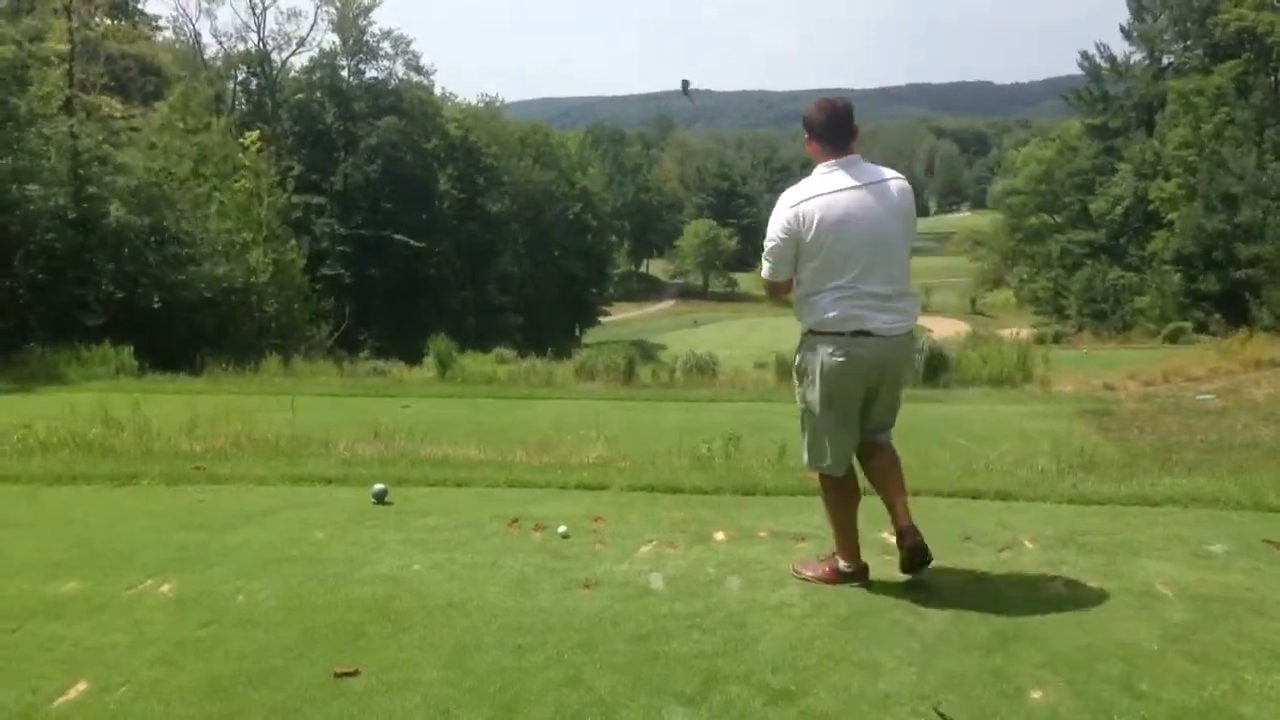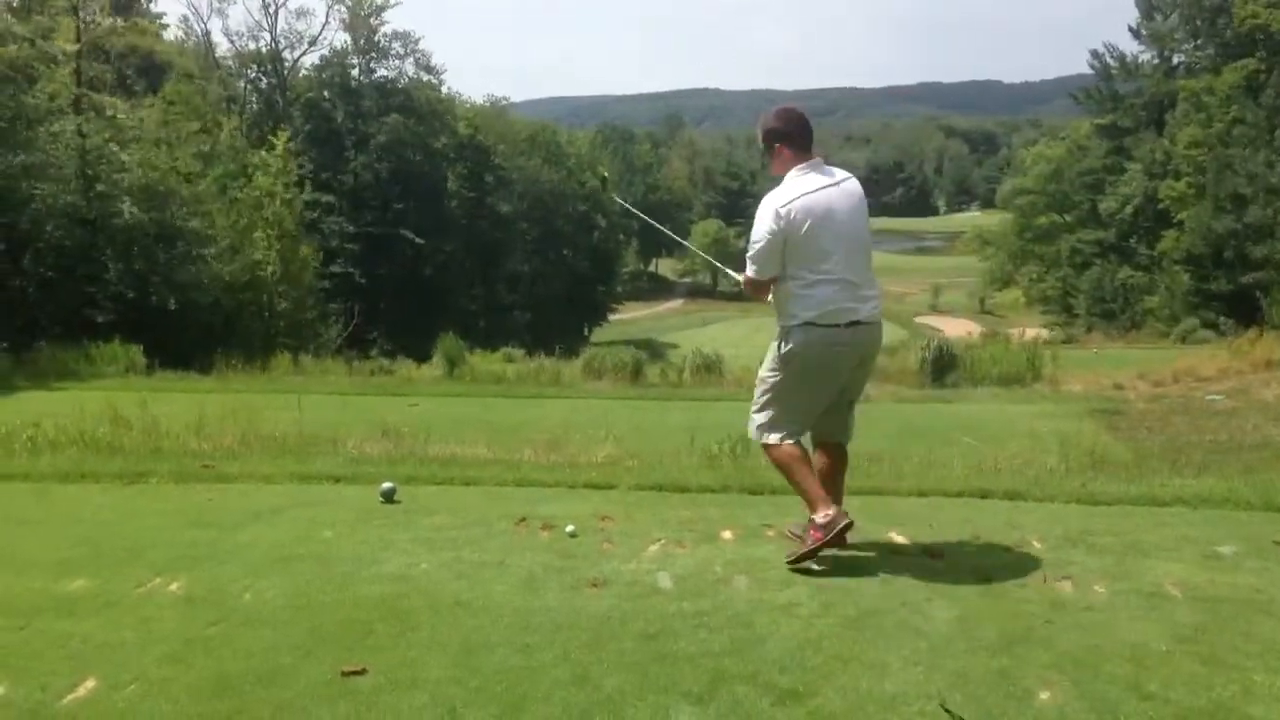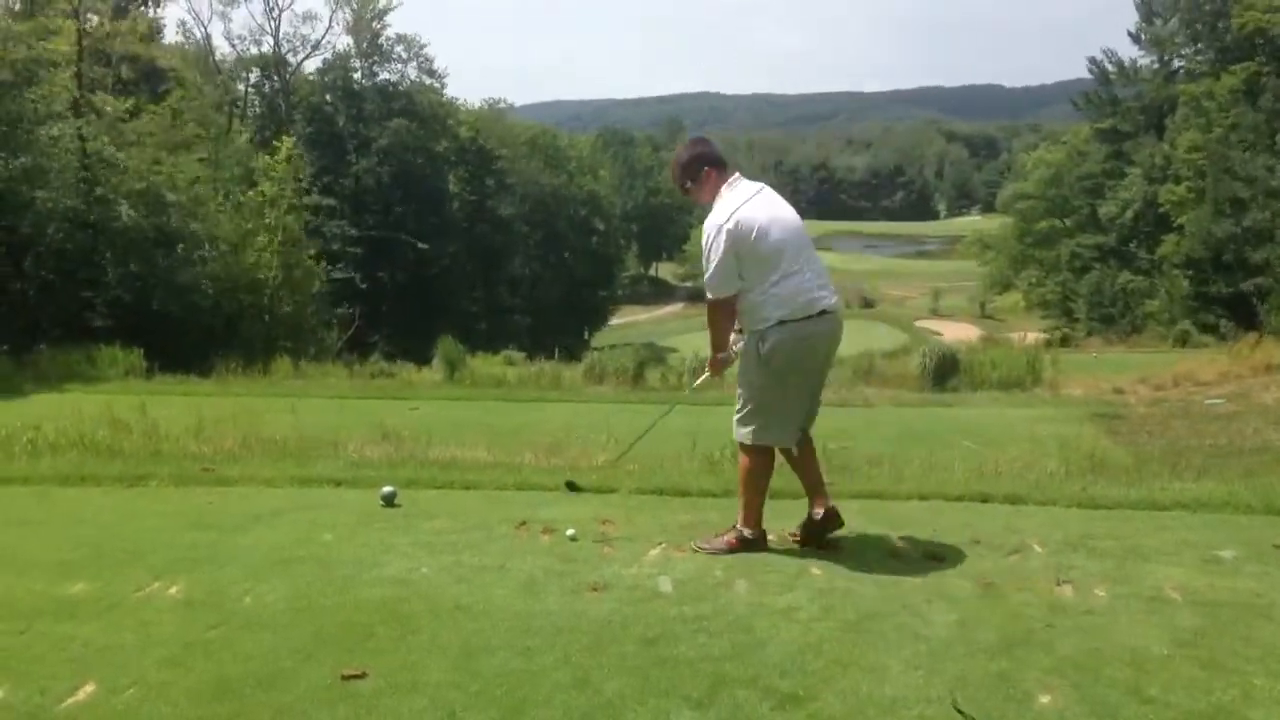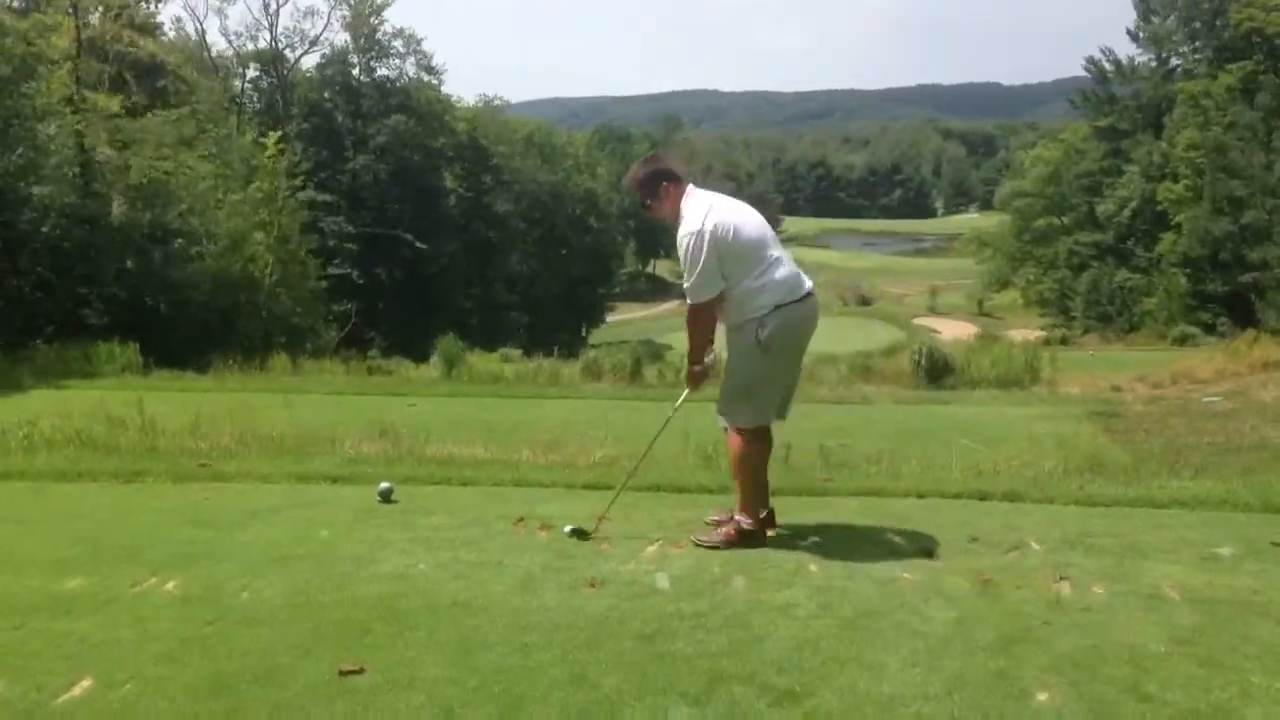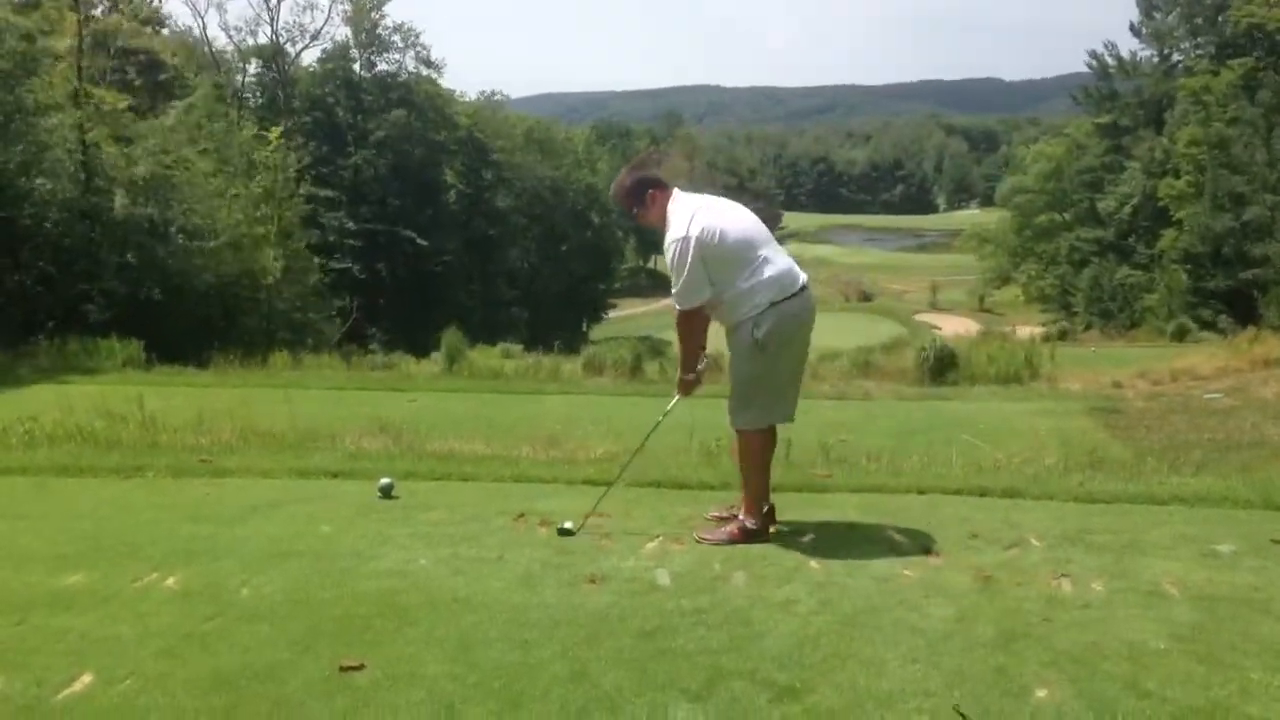
dt=0.5s
person 1, frame 1
left shoulder: (797, 202)
right shoulder: (899, 187)
left elbow: (775, 285)
left hip: (834, 344)
right hip: (896, 338)
left knee: (831, 457)
right knee: (874, 439)
left ankle: (848, 561)
right ankle: (906, 530)
person 1, frame 2
left shoulder: (778, 204)
right shoulder: (850, 185)
left elbow: (759, 282)
left wrist: (757, 288)
left hip: (814, 333)
right hip: (864, 326)
left knee: (771, 428)
right knee: (831, 432)
left ankle: (825, 513)
right ankle: (830, 519)
person 1, frame 3
left shoulder: (721, 221)
right shoulder: (763, 194)
left elbow: (720, 299)
left wrist: (718, 352)
right wrist: (740, 323)
left hip: (783, 331)
right hip: (823, 318)
left knee: (756, 433)
right knee: (791, 426)
left ankle: (748, 530)
right ankle: (821, 509)
person 1, frame 4
left shoulder: (694, 228)
right shoulder: (711, 204)
left elbow: (701, 305)
left wrist: (695, 362)
right wrist: (706, 344)
left hip: (772, 318)
right hip: (791, 308)
left knee: (740, 417)
right knee: (754, 414)
left ankle: (748, 521)
right ankle: (757, 507)
person 1, frame 5
left shoulder: (681, 235)
right shoulder: (700, 206)
left elbow: (689, 312)
left wrist: (687, 370)
right wrist: (699, 349)
left hip: (769, 315)
right hip: (791, 303)
left knee: (750, 418)
right knee: (758, 414)
left ankle: (753, 520)
right ankle: (757, 503)
